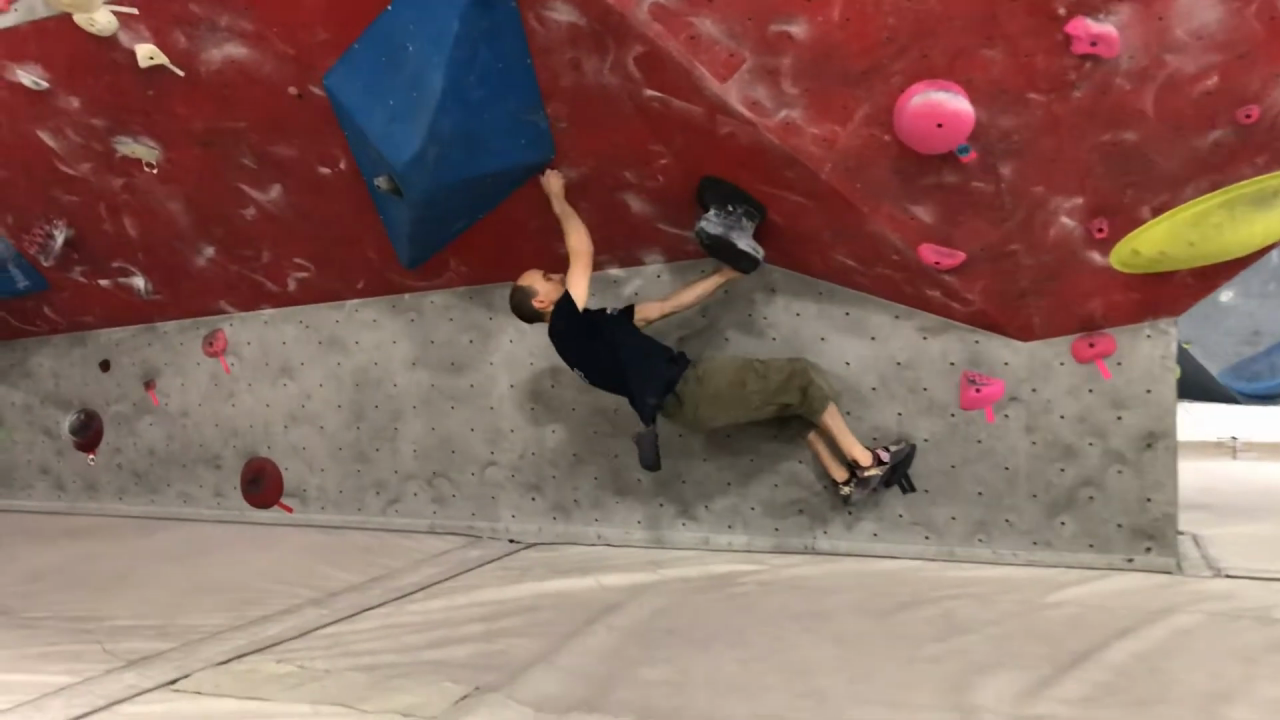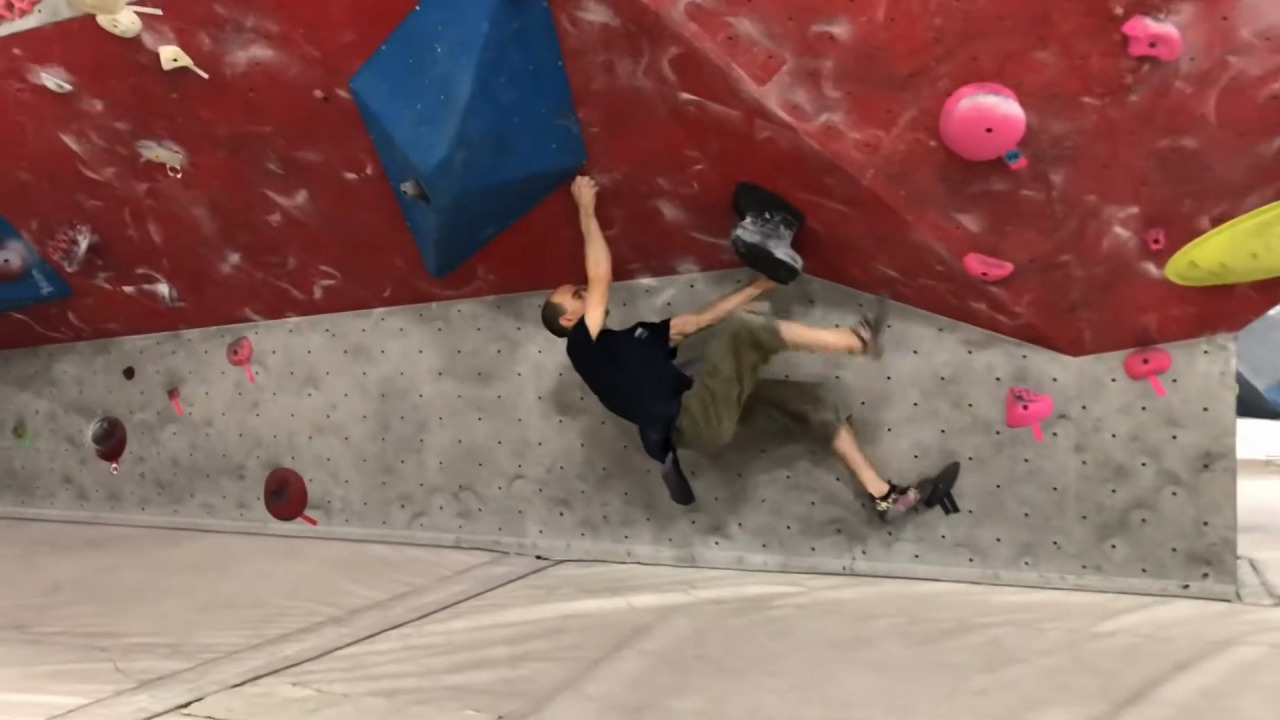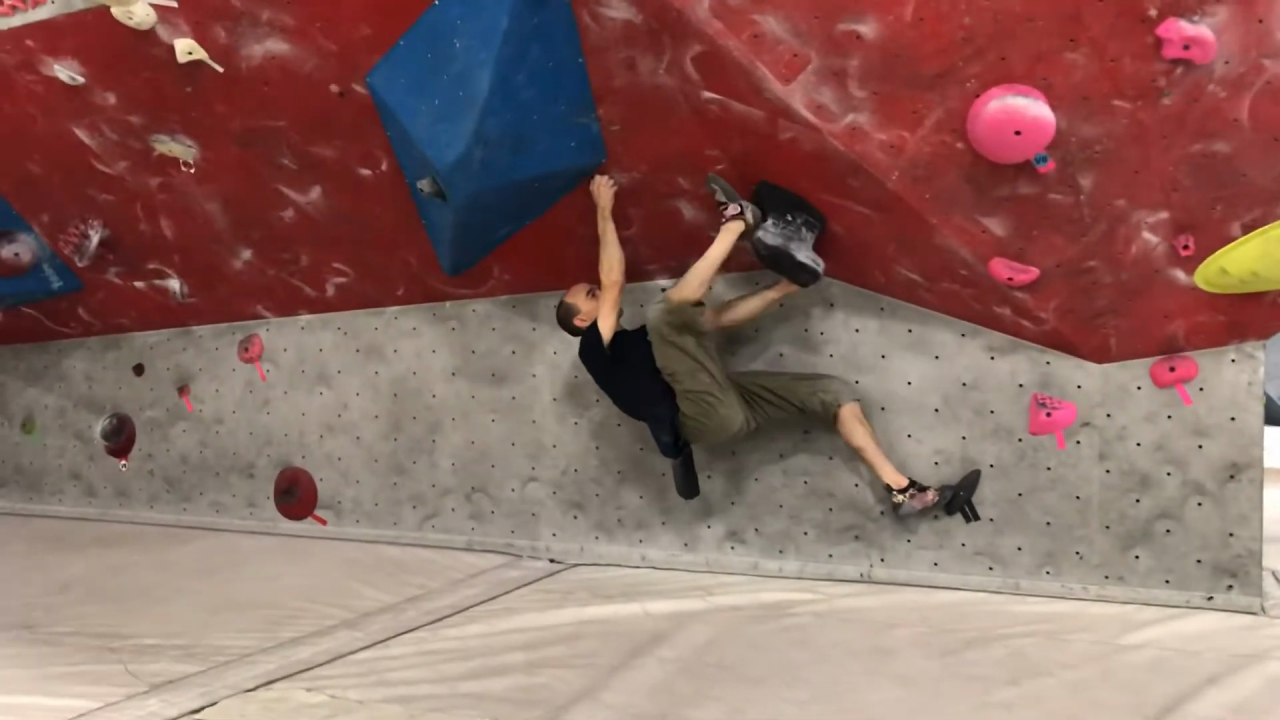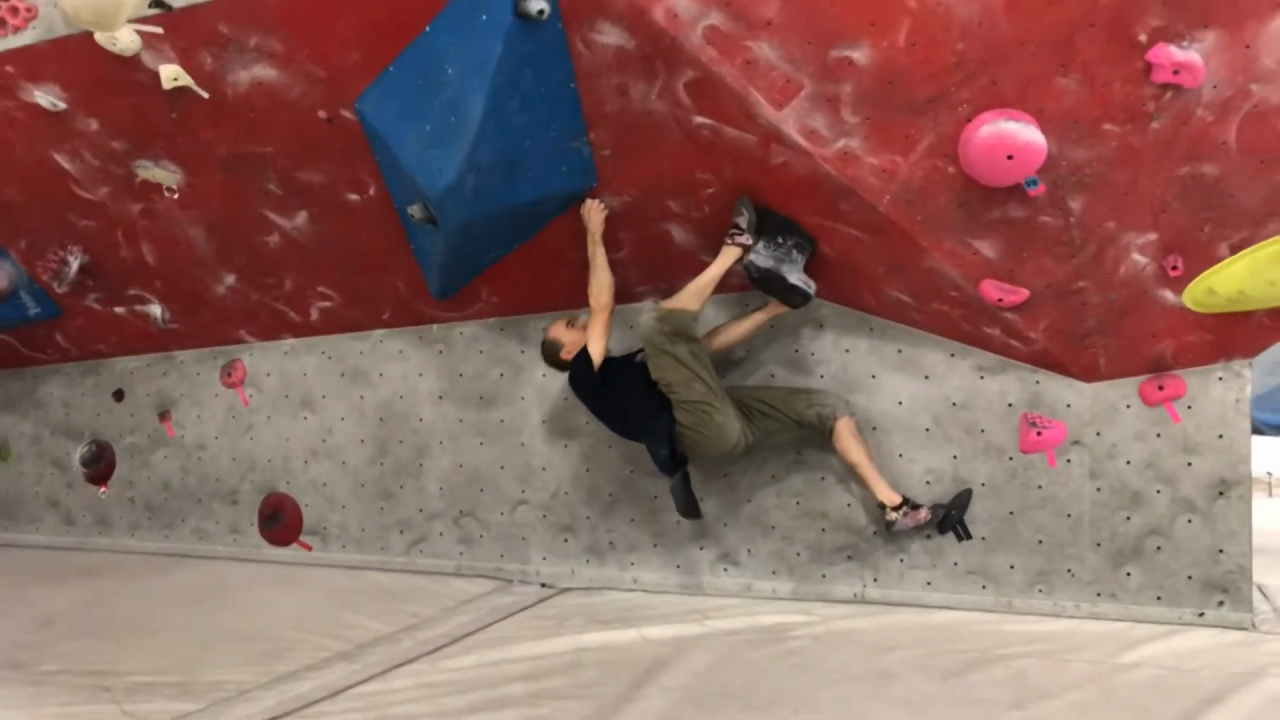
dt=0.4s
person 1, frame 1
left shoulder: (588, 324)
right shoulder: (568, 326)
left elbow: (663, 307)
right elbow: (583, 252)
left wrist: (723, 276)
right wrist: (557, 198)
left hip: (685, 391)
right hip: (688, 395)
left knee: (793, 392)
right knee: (801, 377)
left ankle: (845, 478)
right ankle: (863, 459)
person 1, frame 2
left shoulder: (637, 335)
right shoulder: (584, 347)
left elbow: (701, 320)
right elbow: (600, 277)
left wrist: (761, 286)
right wrist: (586, 208)
left hip: (706, 415)
right hip: (697, 422)
left knee: (814, 403)
right knee: (743, 328)
left ankle: (884, 495)
right ankle: (853, 338)
person 1, frame 3
left shoulder: (649, 339)
right shoulder: (596, 350)
left elbow: (719, 317)
right elbow: (614, 280)
left wrist: (782, 288)
right wrist: (604, 212)
left hip: (731, 402)
right hip: (708, 414)
left knee: (833, 391)
right knee: (669, 313)
left ankle: (900, 489)
right ankle: (733, 226)
person 1, frame 4
left shoulder: (630, 366)
right shoulder: (586, 376)
left elbow: (708, 343)
right elbow: (602, 305)
left wrist: (771, 310)
right wrist: (594, 236)
left hip: (725, 421)
right hip: (706, 427)
left knee: (828, 407)
right knee: (661, 322)
left ankle: (893, 505)
right ankle: (732, 249)
